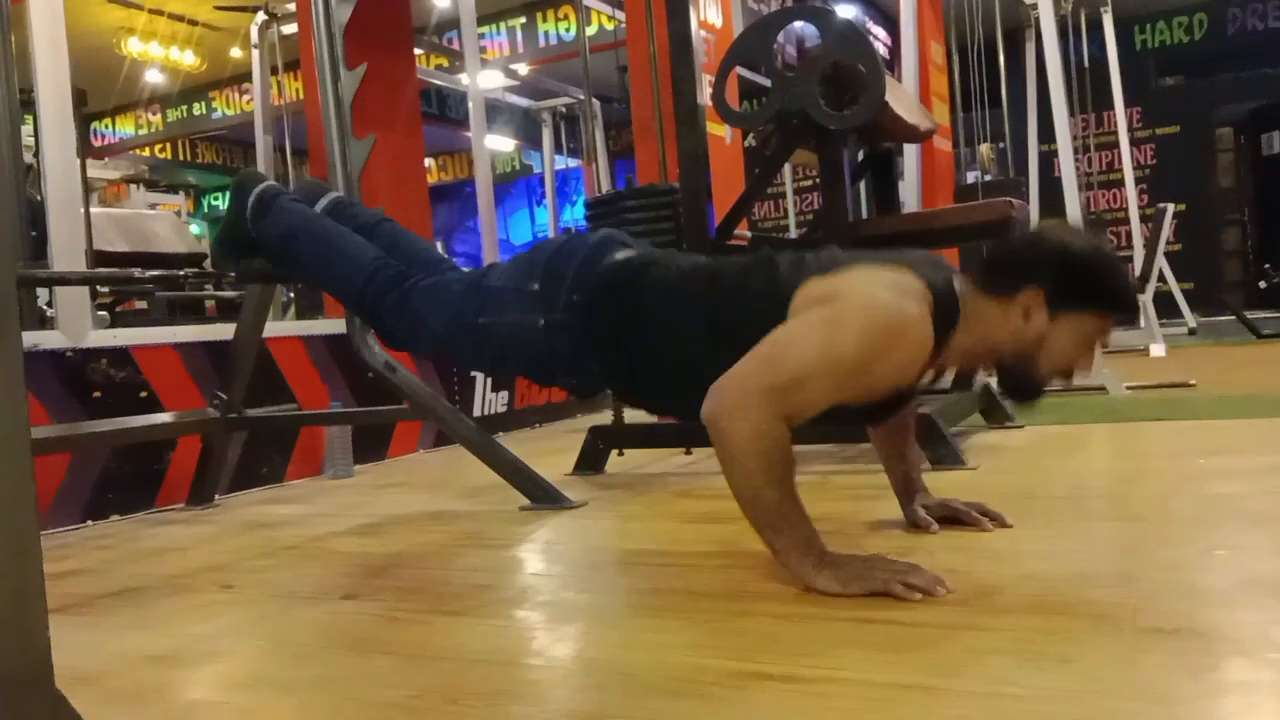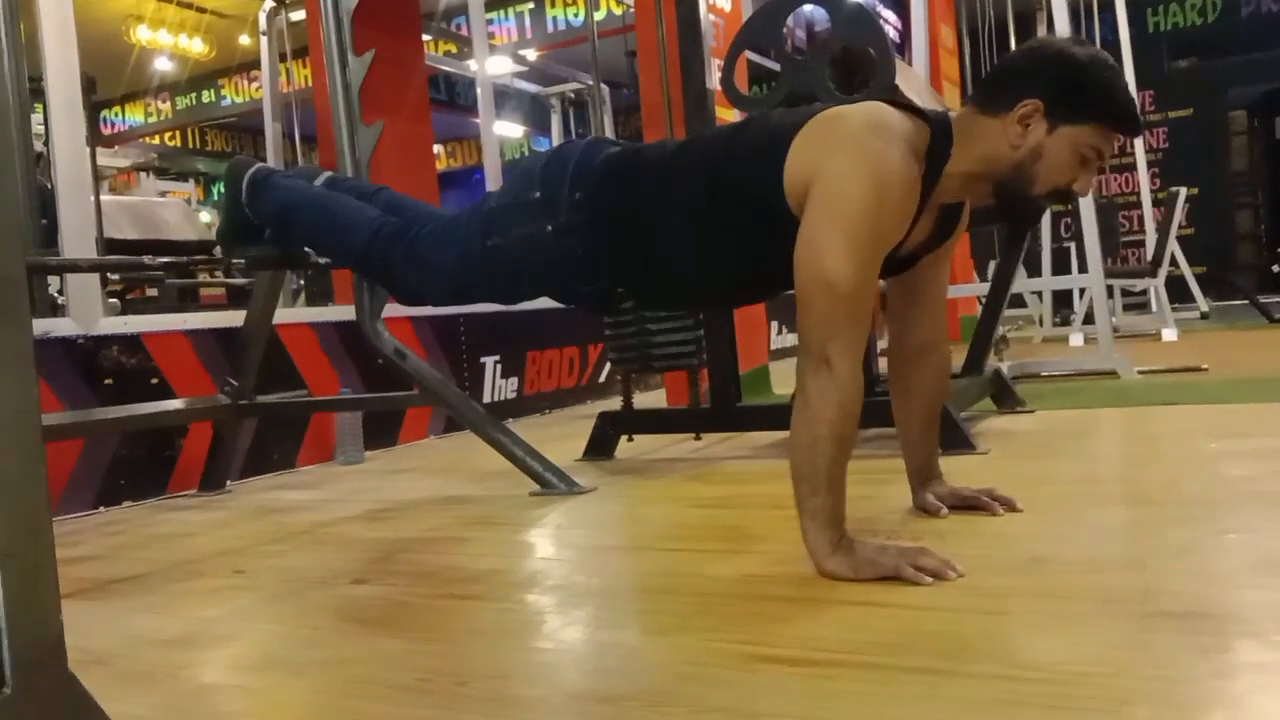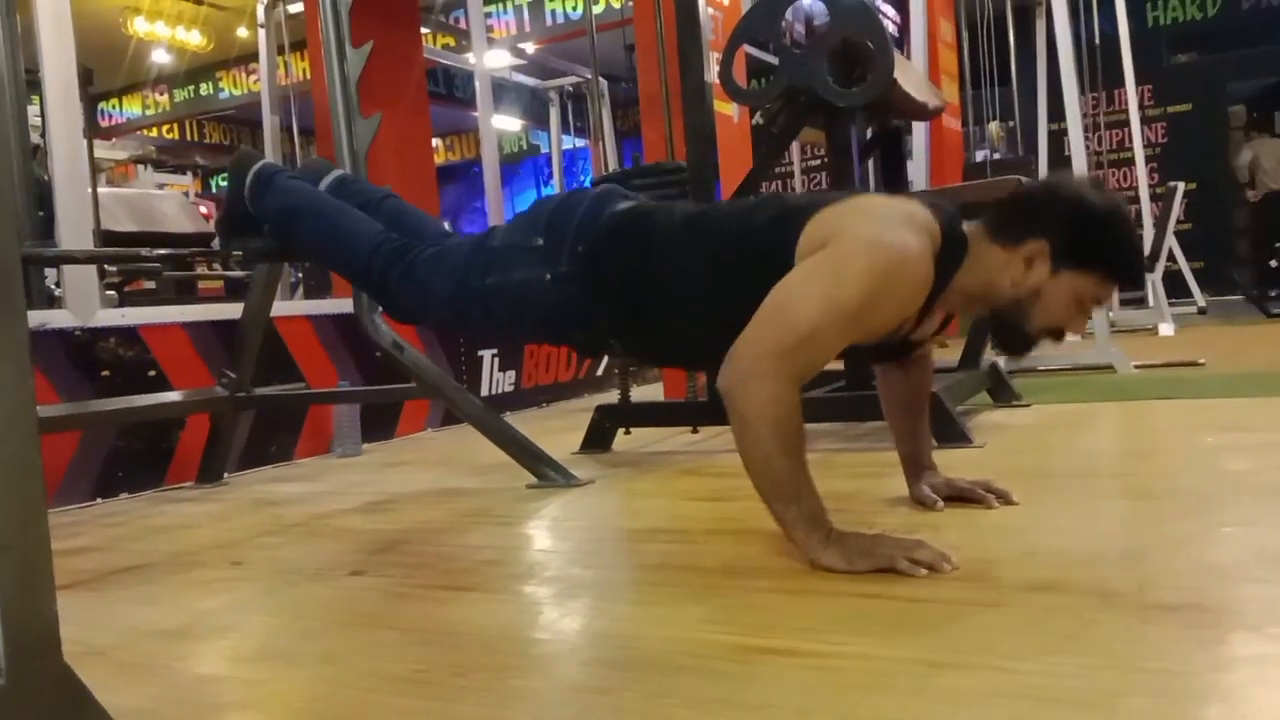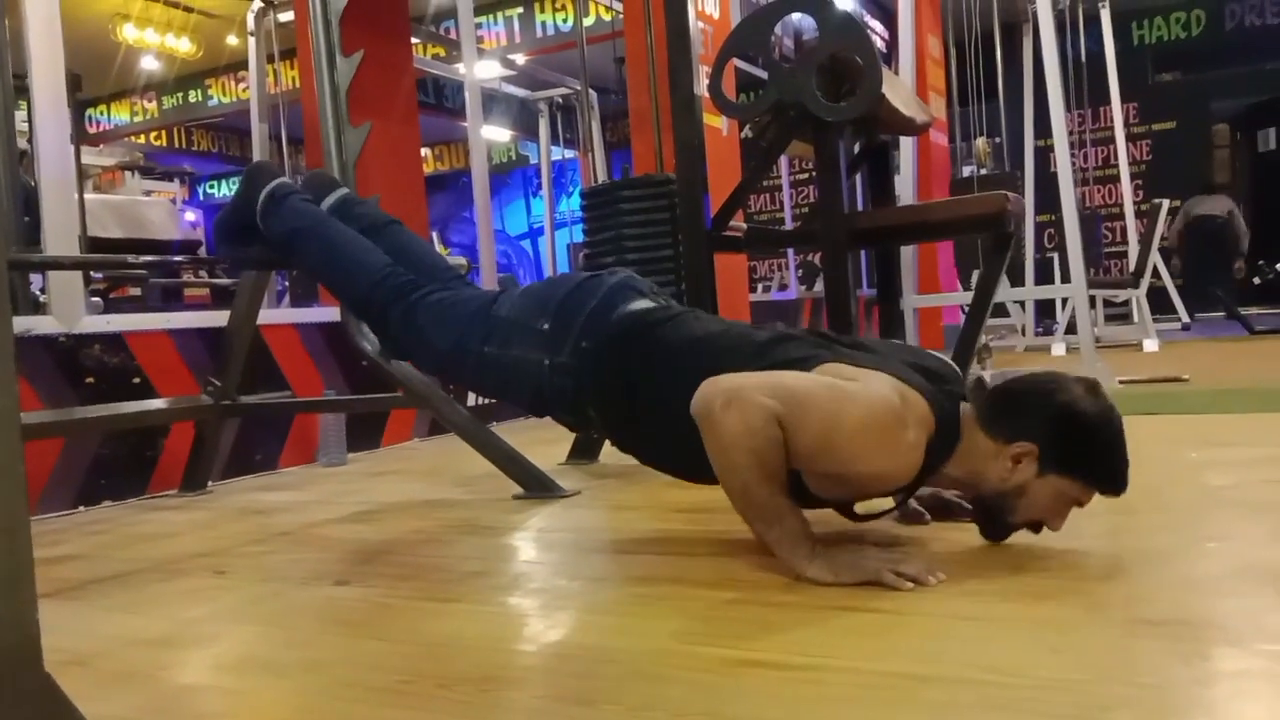
dt=0.7s
person 1, frame 1
left shoulder: (938, 305)
right shoulder: (896, 318)
right elbow: (737, 407)
left wrist: (913, 497)
right wrist: (815, 563)
left hip: (630, 293)
right hip: (584, 308)
left knee: (441, 285)
right knee: (405, 304)
left ankle: (323, 209)
right ankle: (267, 212)
person 1, frame 2
left shoulder: (947, 191)
right shoulder: (877, 162)
left elbow: (920, 341)
right elbow: (829, 359)
left wrist: (925, 480)
right wrist: (830, 544)
left hip: (623, 242)
right hip: (581, 214)
left knee: (422, 253)
right knee: (410, 262)
left ankle: (318, 185)
right ankle: (264, 194)
person 1, frame 3
left shoulder: (948, 267)
right shoulder: (898, 262)
left elbow: (904, 356)
right elbow: (752, 374)
left wrist: (920, 472)
right wrist: (821, 540)
left hip: (635, 251)
right hip: (587, 260)
left knee: (438, 262)
right knee: (410, 277)
left ankle: (328, 185)
right ankle: (265, 190)
person 1, frame 4
left shoulder: (941, 389)
right shoulder: (893, 435)
right elbow: (728, 402)
left wrist: (913, 494)
right wrist: (806, 553)
left hip: (636, 323)
right hip: (585, 350)
left knee: (443, 299)
right knee: (409, 313)
left ankle: (328, 201)
right ankle: (273, 204)
